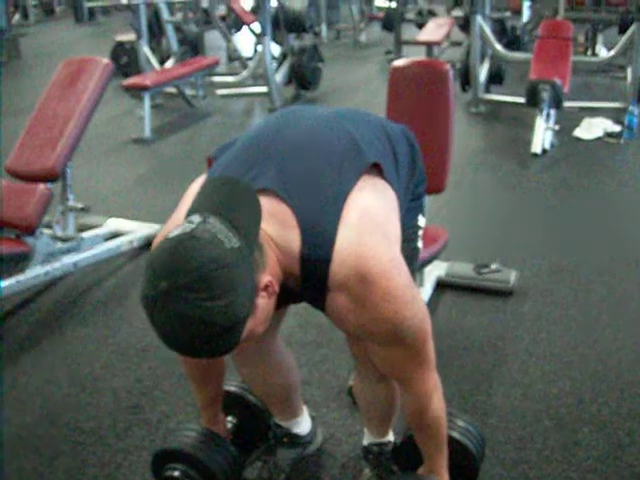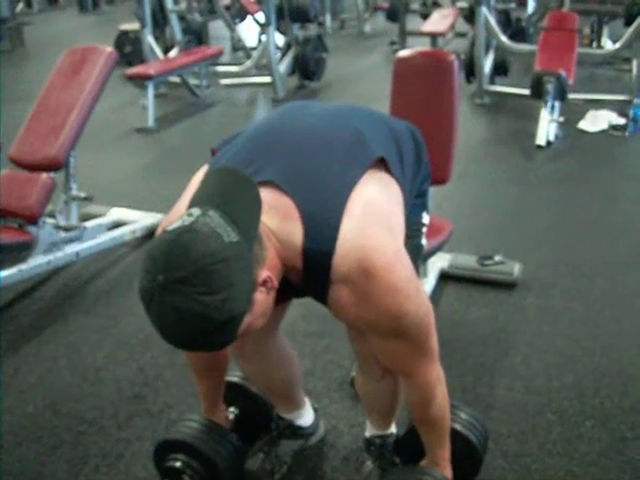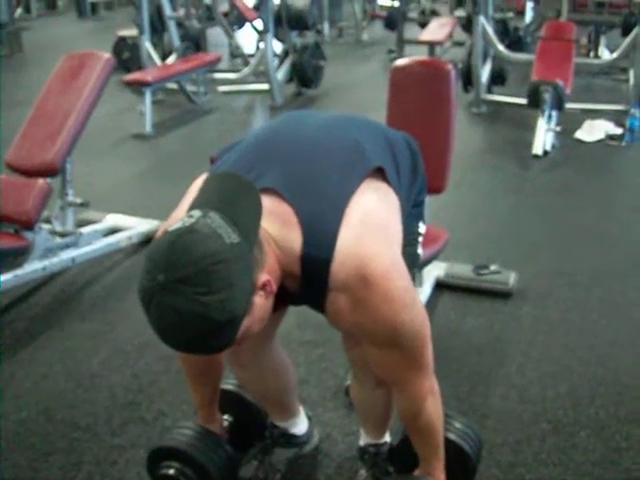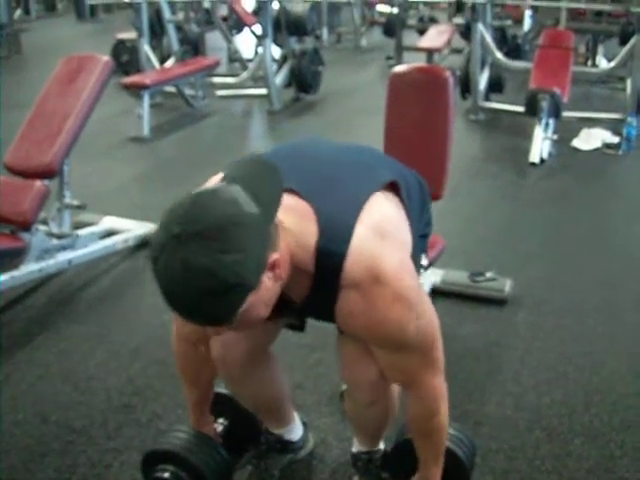
dt=1s
person 1, frame 1
left shoulder: (362, 273)
right shoulder: (174, 251)
left elbow: (418, 378)
right elbow: (198, 333)
right wrist: (212, 423)
left knee: (369, 348)
right knee: (248, 342)
left ankle: (379, 449)
right ankle: (294, 432)
person 1, frame 2
left shoulder: (366, 268)
right shoulder: (178, 237)
left elbow: (421, 371)
right elbow: (201, 330)
right wrist: (212, 412)
left knee: (374, 346)
right knee: (247, 337)
left ankle: (382, 441)
right ankle: (297, 422)
person 1, frame 3
left shoulder: (363, 273)
right shoulder: (178, 242)
left elbow: (414, 383)
right elbow: (195, 334)
right wrist: (207, 419)
left knee: (370, 355)
right knee: (244, 347)
left ankle: (376, 448)
right ankle: (291, 431)
person 1, frame 4
left shoulder: (372, 277)
right shoulder: (203, 237)
left elbow: (425, 381)
right elbow: (192, 338)
right wrist: (200, 424)
left knee: (366, 371)
right knee: (231, 353)
right ankle: (287, 437)
